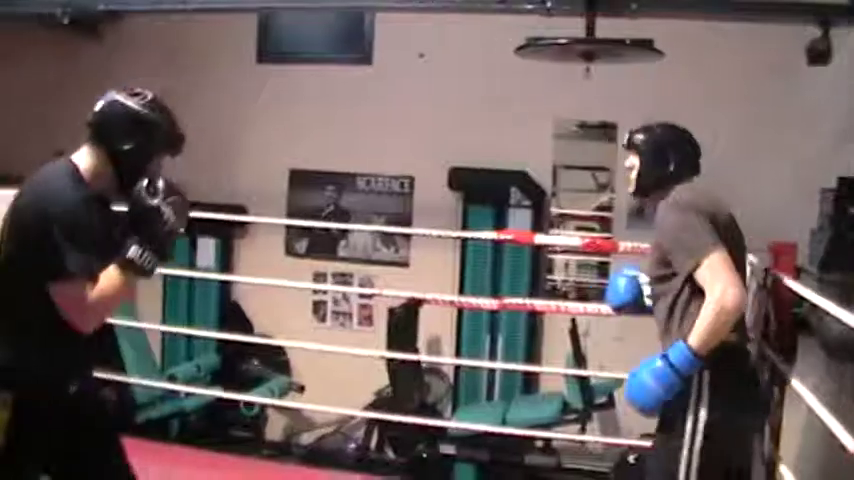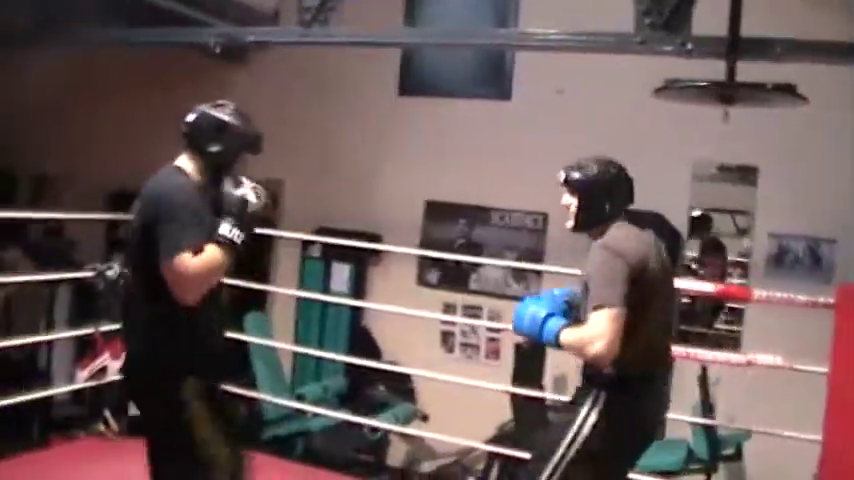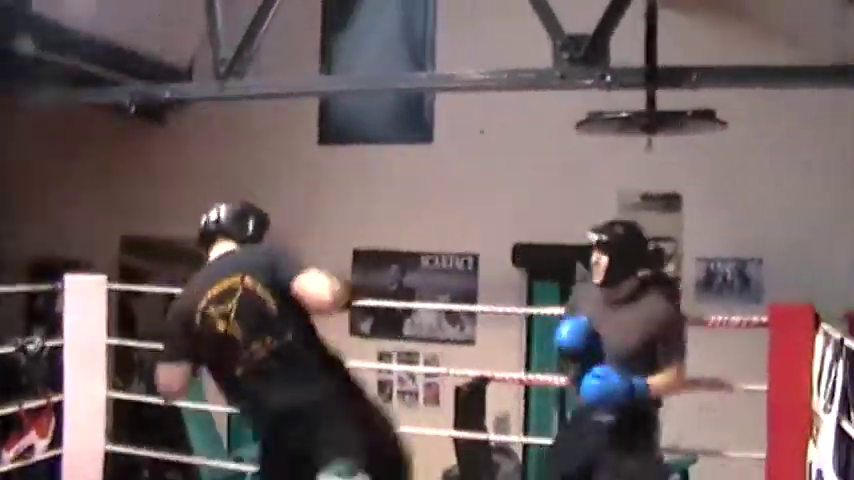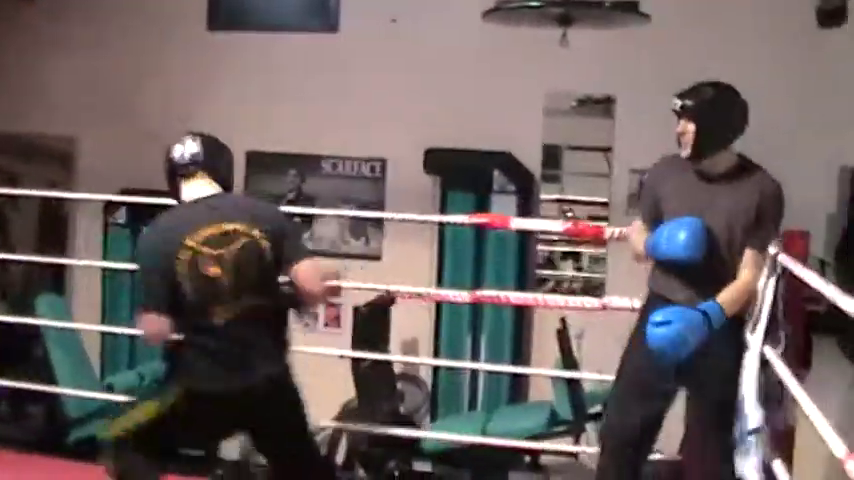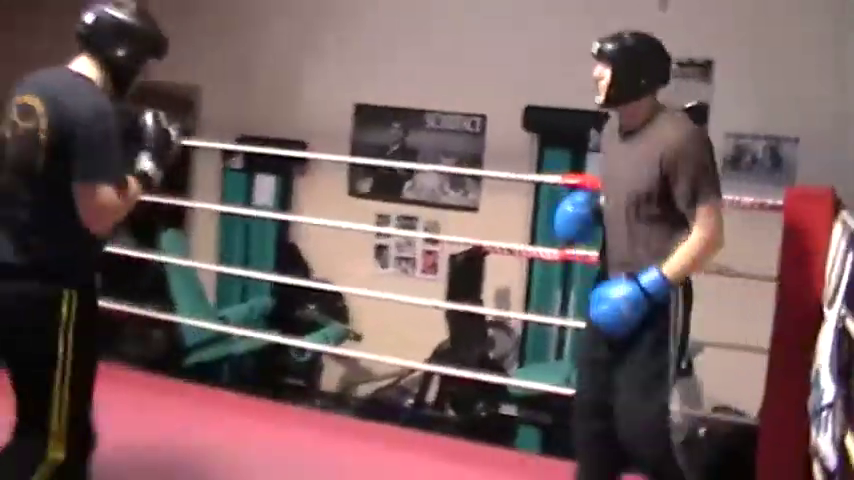
dt=0.7s
person 1, frame 1
left shoulder: (90, 195)
right shoulder: (56, 200)
left elbow: (103, 273)
right elbow: (86, 311)
left wrist: (144, 240)
right wrist: (144, 245)
left hip: (68, 386)
person 1, frame 2
left shoulder: (176, 190)
right shoulder: (177, 194)
right elbow: (189, 284)
left wrist: (225, 221)
right wrist: (234, 228)
left hip: (162, 362)
right hip: (172, 368)
person 1, frame 3
left shoulder: (185, 303)
right shoulder: (267, 258)
left elbow: (169, 387)
right elbow: (323, 297)
right wrist: (344, 292)
left hip: (280, 424)
right hip: (330, 402)
person 1, frame 4
left shoulder: (157, 237)
right shoulder: (266, 215)
left elbow: (155, 331)
right elbow: (314, 288)
left hip: (204, 390)
right hip: (271, 384)
left knee: (125, 445)
person 1, frame 5
right shoulder: (91, 110)
right elbow: (100, 217)
left wrist: (119, 160)
right wrist: (149, 166)
right hip: (49, 287)
right knee: (52, 440)
person 2, frame 1
left shoulder: (675, 209)
right shoulder: (697, 203)
left elbow: (728, 296)
left wrist: (676, 363)
right wrist: (652, 297)
left hip: (711, 382)
right hip: (725, 377)
person 2, frame 2
left shoulder: (609, 251)
right shoulder: (645, 241)
left elbow: (601, 344)
left wrist: (548, 326)
right wrist: (576, 303)
left hip: (613, 397)
right hip: (647, 394)
person 2, frame 3
left shoulder: (658, 311)
right shoulder: (585, 296)
left elbow: (674, 378)
left wrist: (632, 388)
right wrist: (570, 346)
left hip: (634, 429)
right hip: (588, 419)
person 2, frame 4
left shoulder: (762, 190)
right shoulder: (664, 173)
left elbow: (749, 278)
right elbow: (638, 240)
left wrist: (705, 317)
right wrist: (659, 245)
left hip: (719, 328)
right hip: (662, 318)
left knee: (711, 446)
right knee: (624, 430)
person 2, frame 5
left shoulder: (680, 140)
right shoulder: (613, 129)
left elbow: (709, 235)
left wrist: (649, 288)
right wrist: (588, 209)
left hip: (657, 303)
right hip: (613, 295)
left knee: (643, 429)
right knee: (593, 414)
